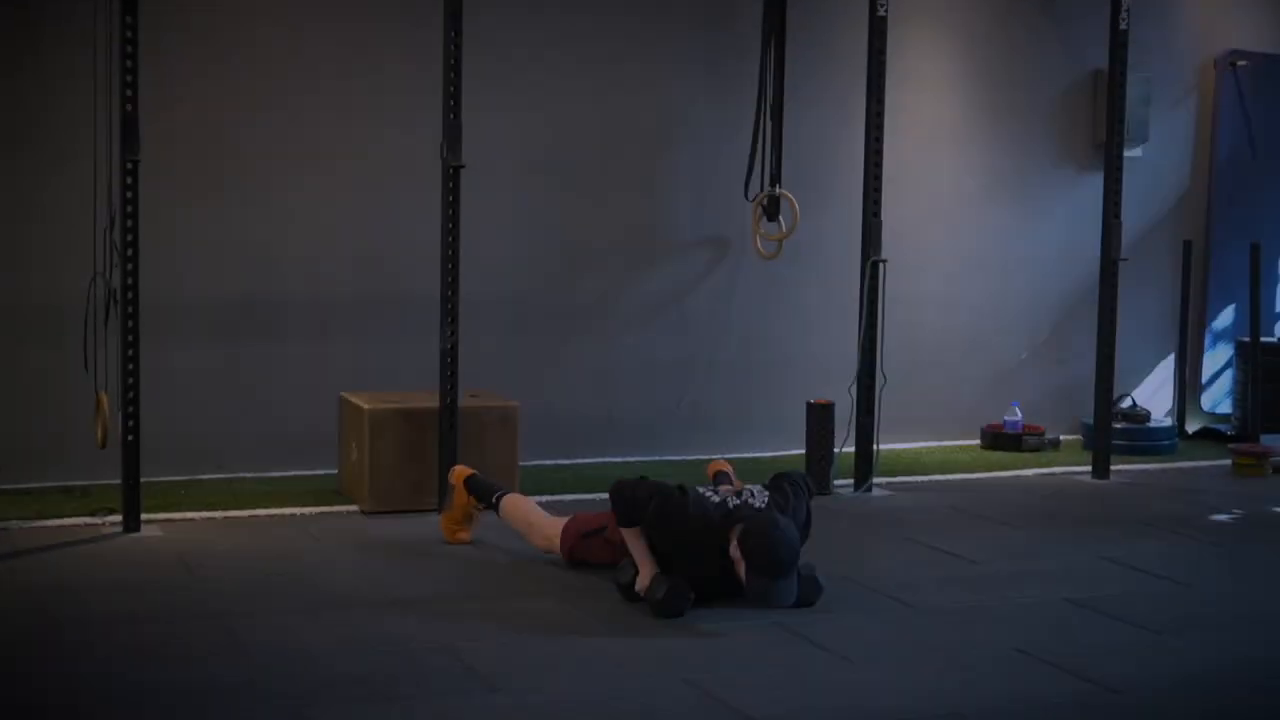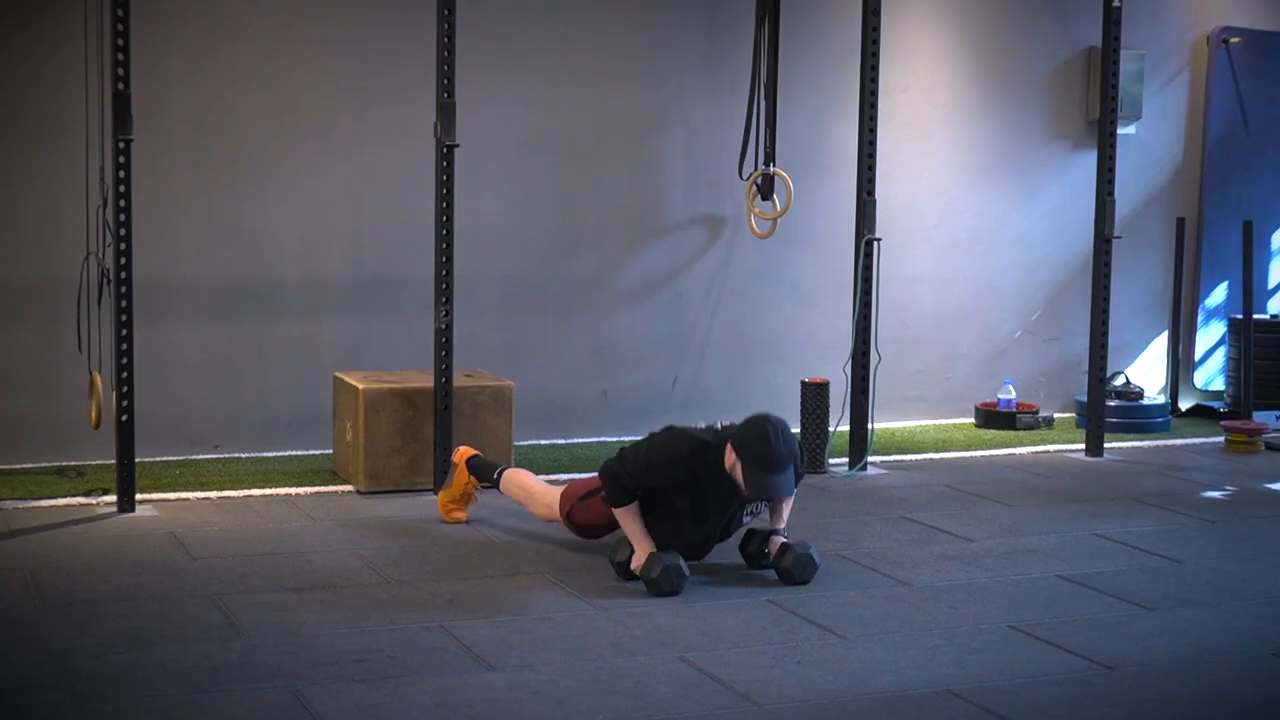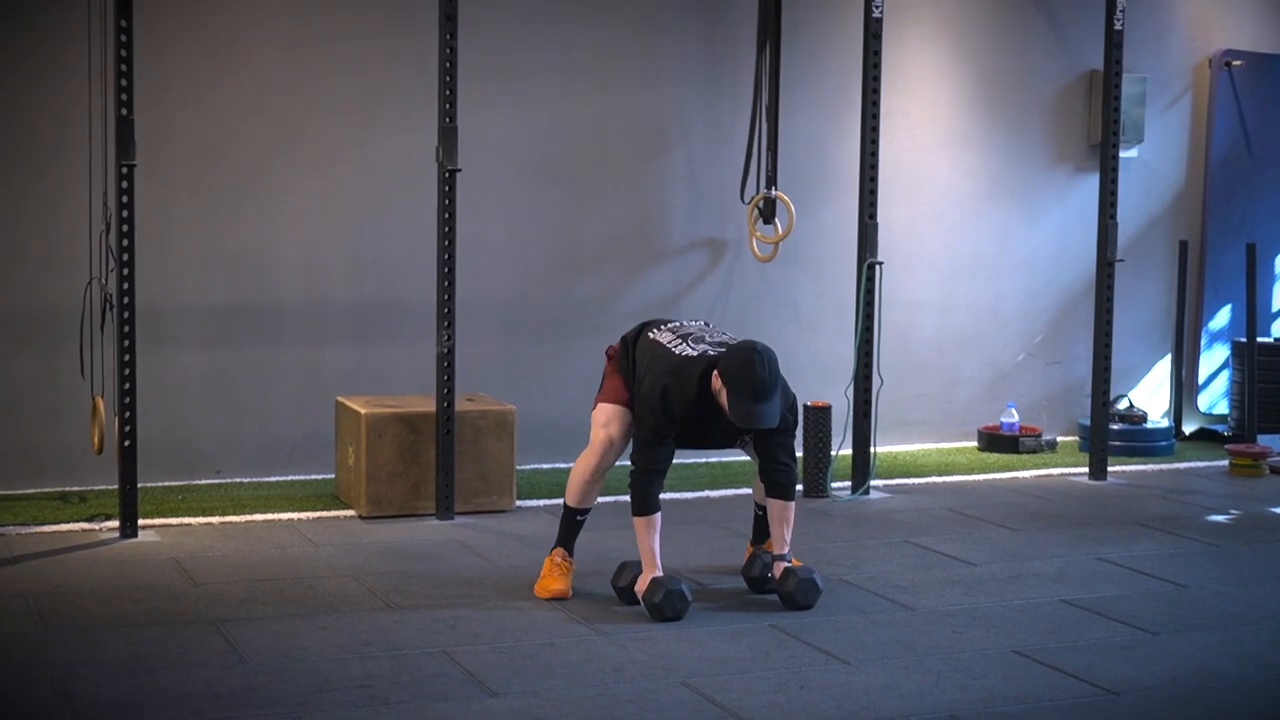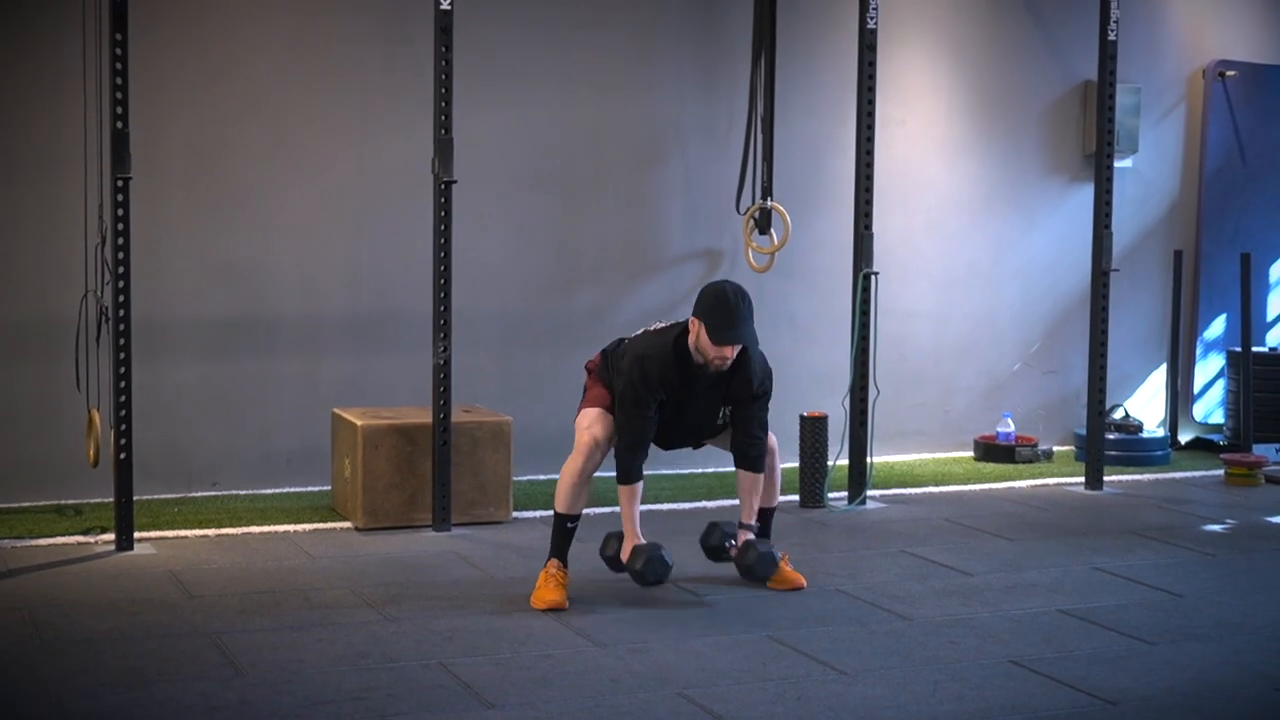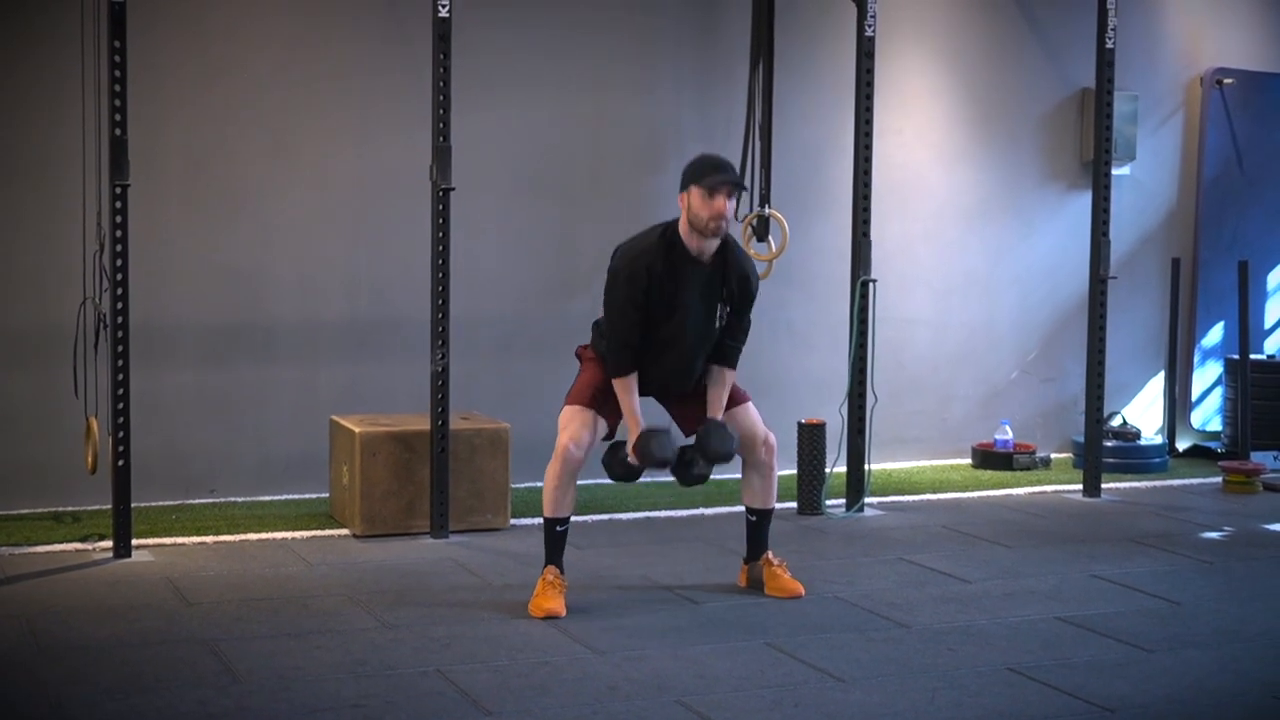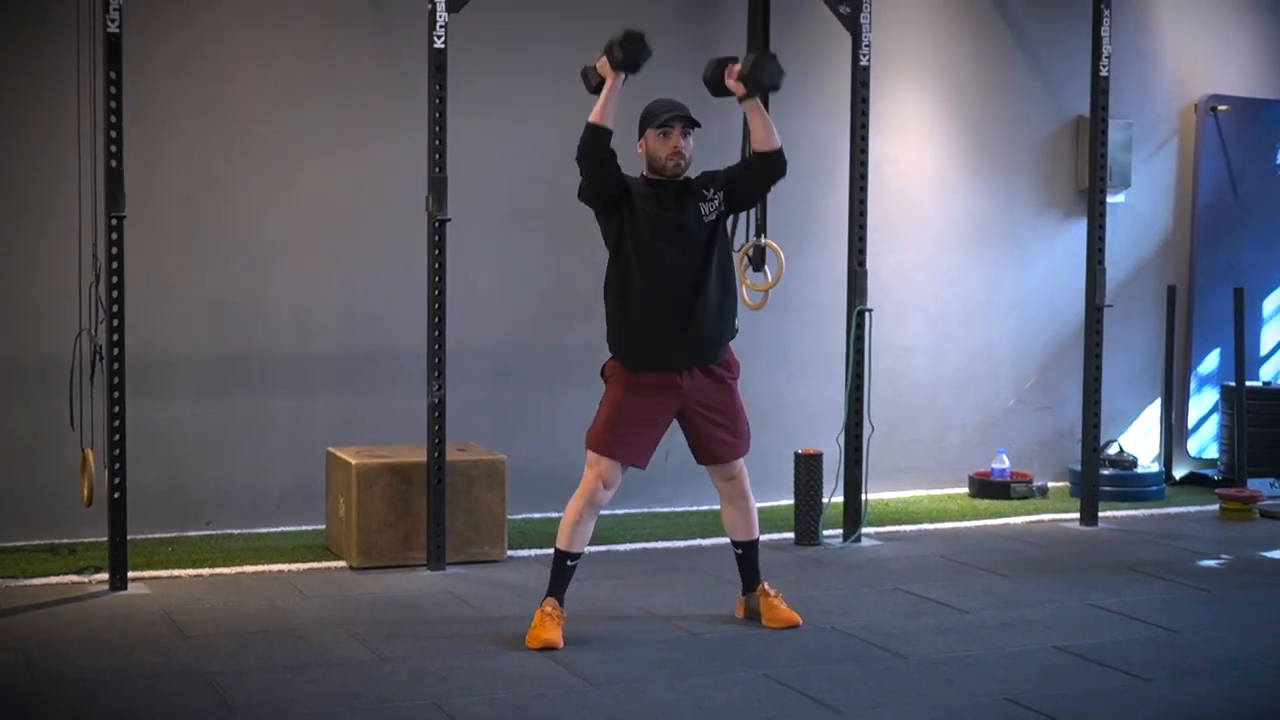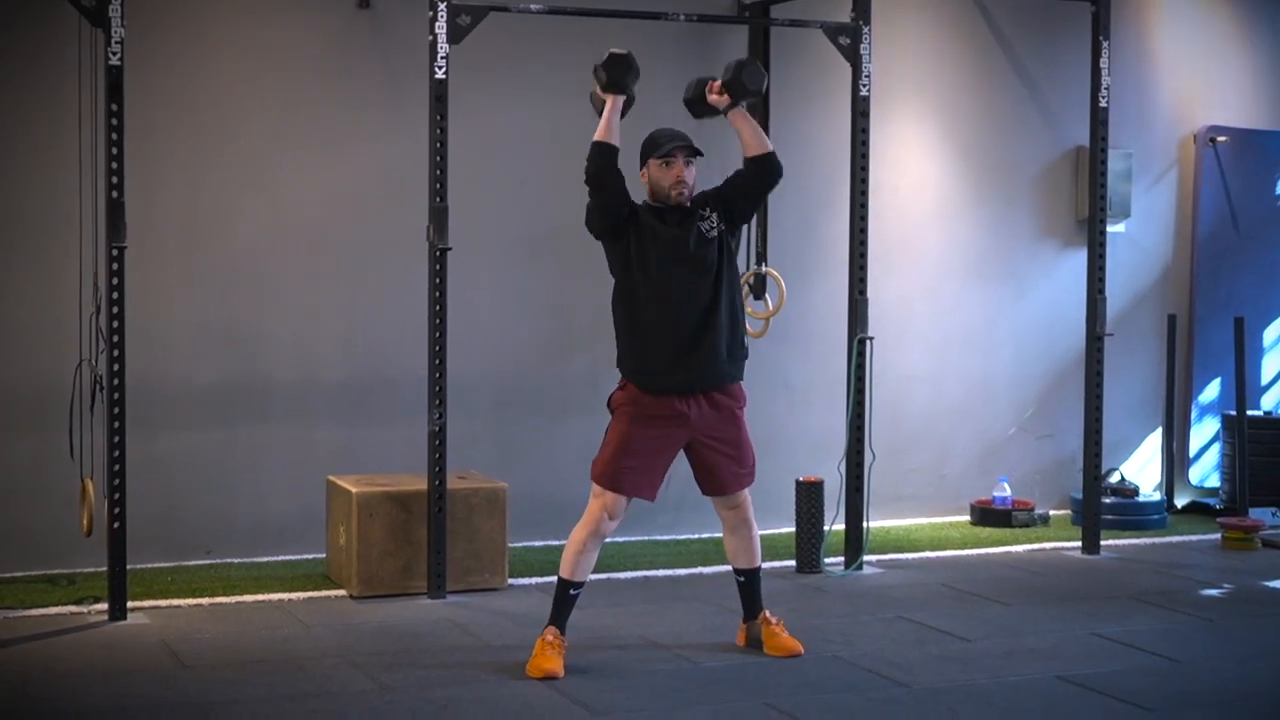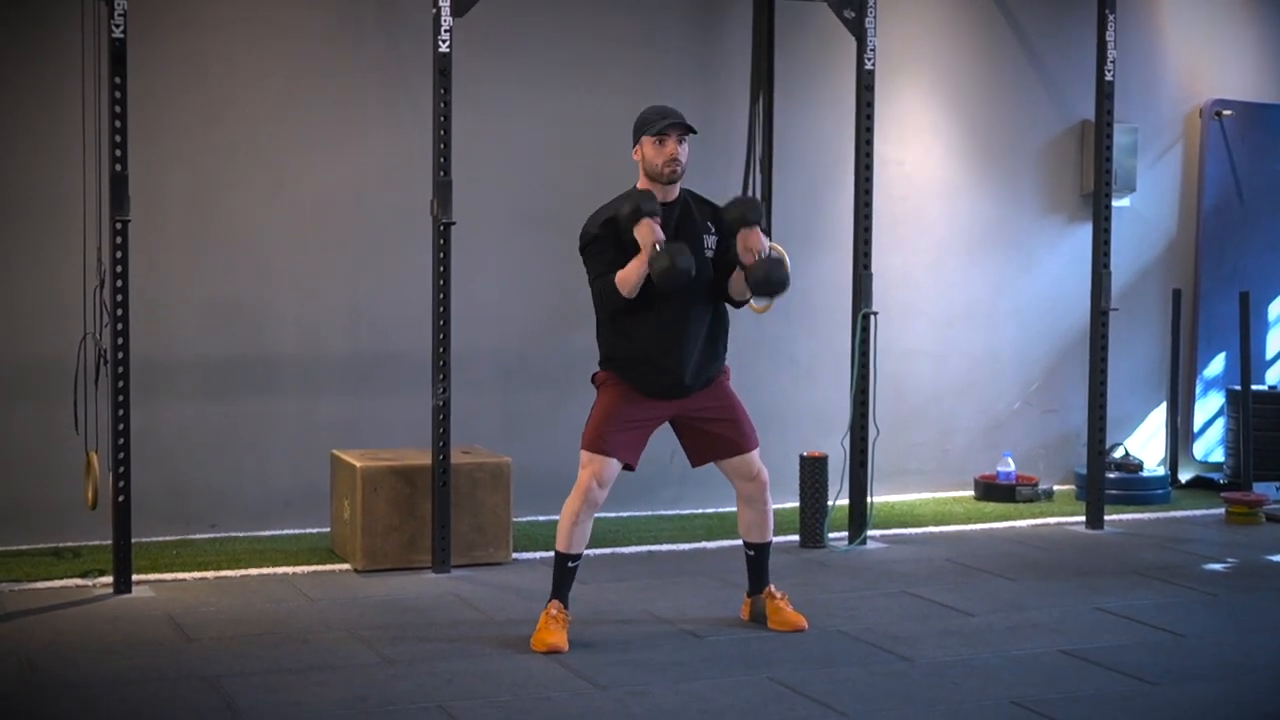
dt=0.5s
person 1, frame 1
left shoulder: (788, 518)
right shoulder: (689, 522)
left elbow: (791, 483)
right elbow: (623, 494)
right wrist: (647, 567)
right hip: (644, 529)
right knee: (549, 534)
left ankle: (723, 479)
right ankle: (472, 486)
person 1, frame 2
left shoulder: (782, 455)
right shoulder: (683, 450)
right elbow: (614, 476)
left wrist: (777, 532)
right wrist: (643, 547)
right hip: (637, 496)
right knee: (548, 503)
right ankle: (473, 465)
person 1, frame 3
left shoulder: (776, 396)
right shoulder: (669, 387)
left elbow: (781, 475)
right elbow: (647, 477)
left wrist: (783, 558)
right wrist: (651, 570)
right hip: (634, 362)
left knee: (775, 456)
right knee: (605, 444)
left ankle: (761, 546)
right ankle: (561, 554)
person 1, frame 4
left shoulder: (752, 368)
right shoulder: (648, 359)
left elbow: (751, 447)
right elbow: (631, 449)
left wrist: (747, 527)
right wrist: (632, 534)
right hip: (614, 385)
left knee: (768, 446)
right knee: (590, 446)
right ankle: (555, 565)
person 1, frame 5
left shoulder: (739, 268)
right shoulder: (639, 259)
left elbow: (728, 349)
right elbow: (618, 344)
left wrist: (715, 421)
right wrist: (633, 425)
left hip: (690, 367)
right hip: (619, 366)
left knee: (762, 443)
right knee: (571, 446)
left ankle: (757, 562)
right ankle: (552, 574)
person 1, frame 6
left shoulder: (712, 192)
right shoulder: (623, 197)
left elbow: (769, 166)
right elbow: (591, 157)
left wrist: (749, 96)
right wrist: (611, 85)
left hip: (710, 369)
right hip: (641, 373)
left knee: (735, 482)
right knee: (597, 485)
left ankle: (754, 594)
right ankle: (552, 605)
person 1, frame 7
left shoulder: (714, 213)
right shoulder: (626, 222)
left elbow: (767, 170)
right elbow: (600, 178)
left wrist: (733, 109)
right wrist: (612, 107)
left hip: (718, 397)
right hip: (648, 400)
left knee: (738, 510)
right knee: (603, 513)
left ankle: (755, 621)
right ankle: (554, 632)
person 1, frame 8
left shoulder: (712, 217)
right shoulder: (610, 221)
left elbow: (734, 293)
right elbow: (609, 298)
left wrist: (750, 261)
right wrist: (645, 256)
left hip: (703, 378)
right hip: (631, 380)
left knee: (755, 480)
right knee: (591, 485)
left ankle: (760, 596)
right ankle: (556, 608)
